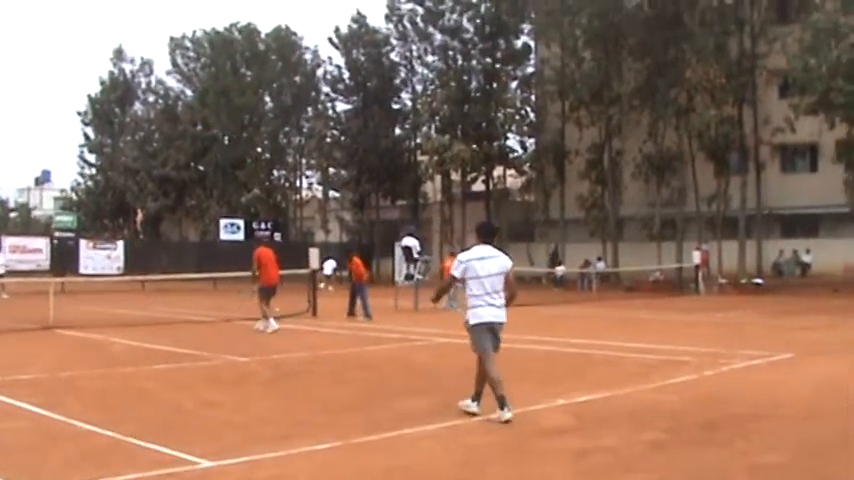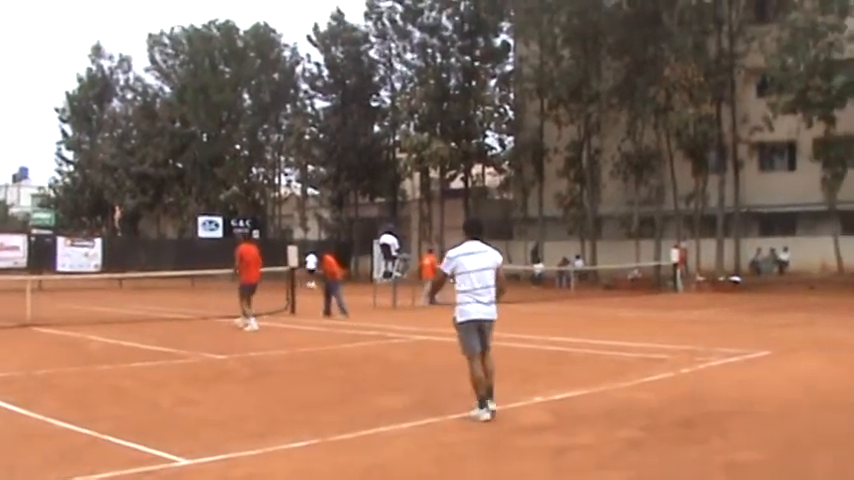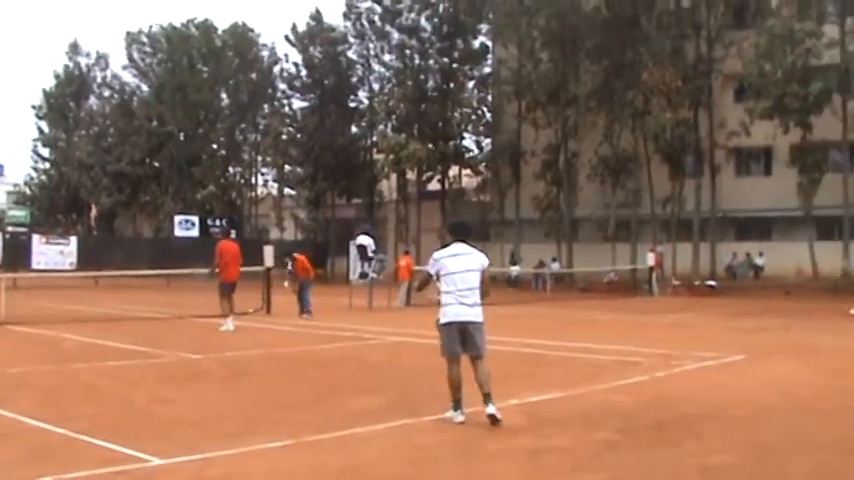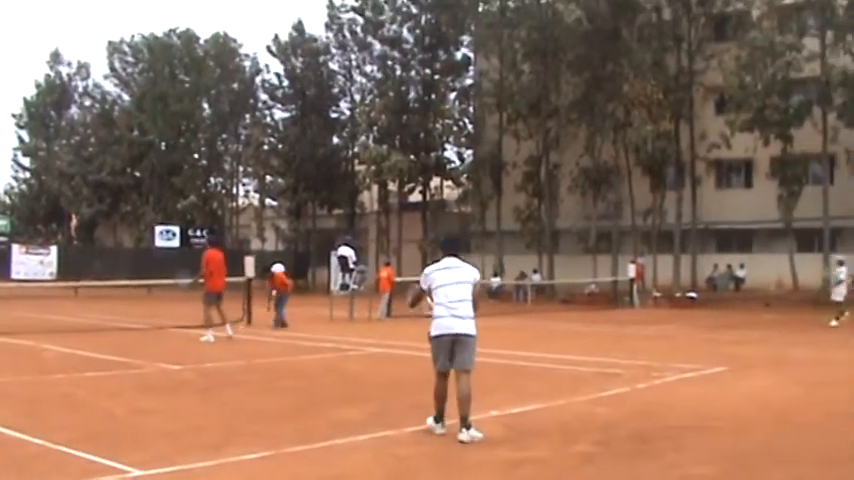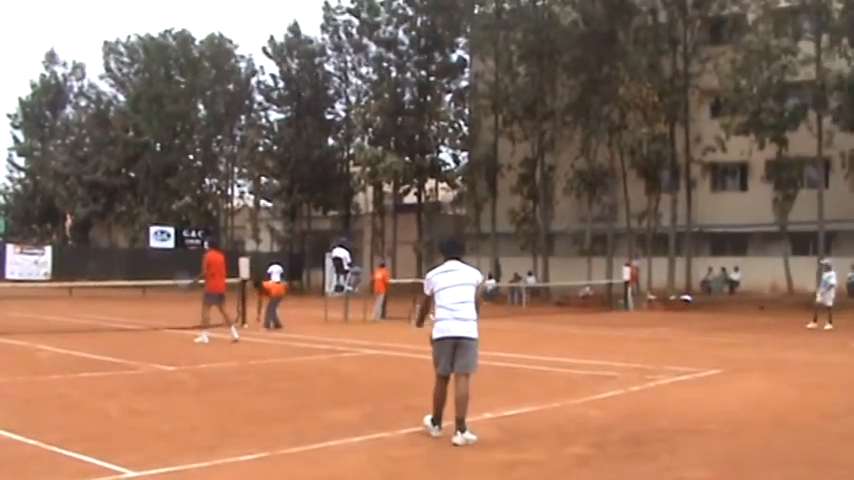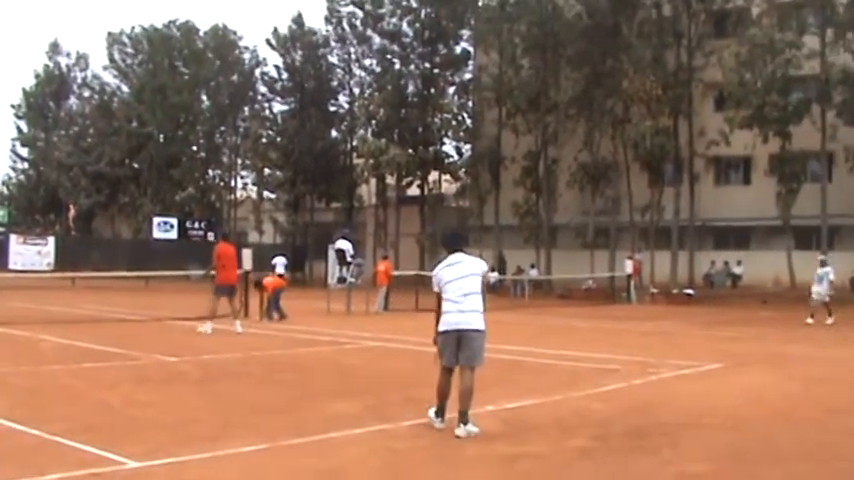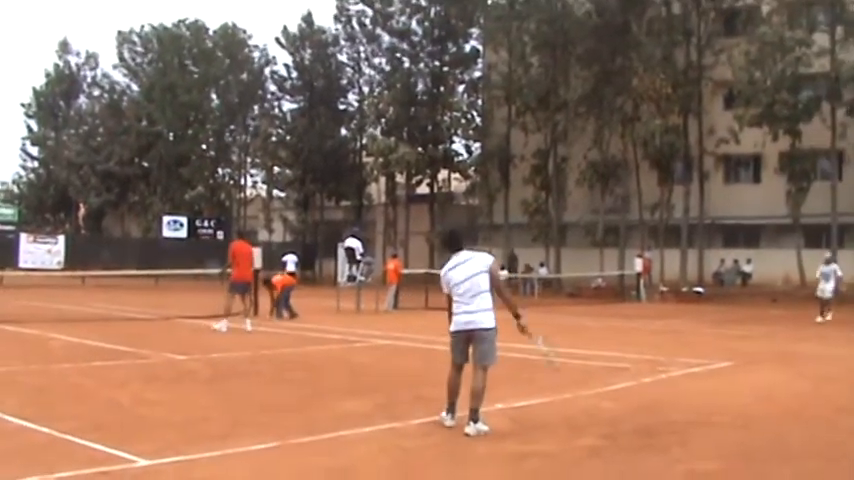
dt=0.2s
person 1, frame 1
left shoulder: (464, 258)
right shoulder: (503, 258)
left elbow: (446, 285)
right elbow: (512, 292)
left wrist: (435, 298)
left hip: (478, 317)
right hip: (498, 316)
left knee: (488, 362)
right knee: (485, 358)
left ankle: (504, 407)
right ankle: (474, 401)
person 1, frame 2
left shoulder: (454, 255)
right shoulder: (494, 254)
left elbow: (438, 282)
right elbow: (501, 288)
left wrist: (432, 293)
left hip: (466, 313)
right hip: (488, 312)
left knee: (474, 359)
right knee: (485, 355)
left ankle: (482, 407)
right ankle: (489, 401)
person 1, frame 3
left shoulder: (439, 256)
right shoulder: (480, 257)
left elbow: (423, 283)
right elbow: (485, 291)
left wrist: (416, 289)
left hip: (449, 315)
right hip: (474, 315)
left knee: (453, 362)
right knee: (479, 360)
left ankle: (457, 410)
right ankle: (489, 404)
person 1, frame 4
left shoulder: (430, 271)
right shoulder: (472, 271)
left elbow: (416, 299)
right elbow: (475, 305)
left wrist: (410, 304)
left hip: (441, 328)
right hip: (466, 328)
left knee: (442, 375)
right knee: (463, 376)
left ankle: (438, 421)
right ankle: (465, 428)
person 1, frame 5
left shoulder: (433, 276)
right shoulder: (475, 274)
left elbow: (425, 306)
left wrist: (419, 321)
left hip: (443, 331)
right hip: (468, 331)
left knee: (442, 378)
right knee: (462, 379)
left ankle: (435, 423)
right ankle: (460, 431)
person 1, frame 6
left shoulder: (439, 270)
right shoulder: (479, 264)
right elbow: (481, 297)
left wrist: (437, 332)
left hip: (448, 324)
right hip: (473, 323)
left knee: (446, 370)
right knee: (467, 372)
left ankle: (439, 416)
right ankle: (463, 423)
person 1, frame 7
left shoulder: (445, 271)
right shoulder: (485, 258)
right elbow: (501, 291)
left wrist: (452, 325)
right wrist: (517, 316)
left hip: (459, 324)
right hip: (483, 322)
left knee: (456, 368)
right knee: (480, 370)
left ankle: (450, 414)
right ankle: (473, 421)
